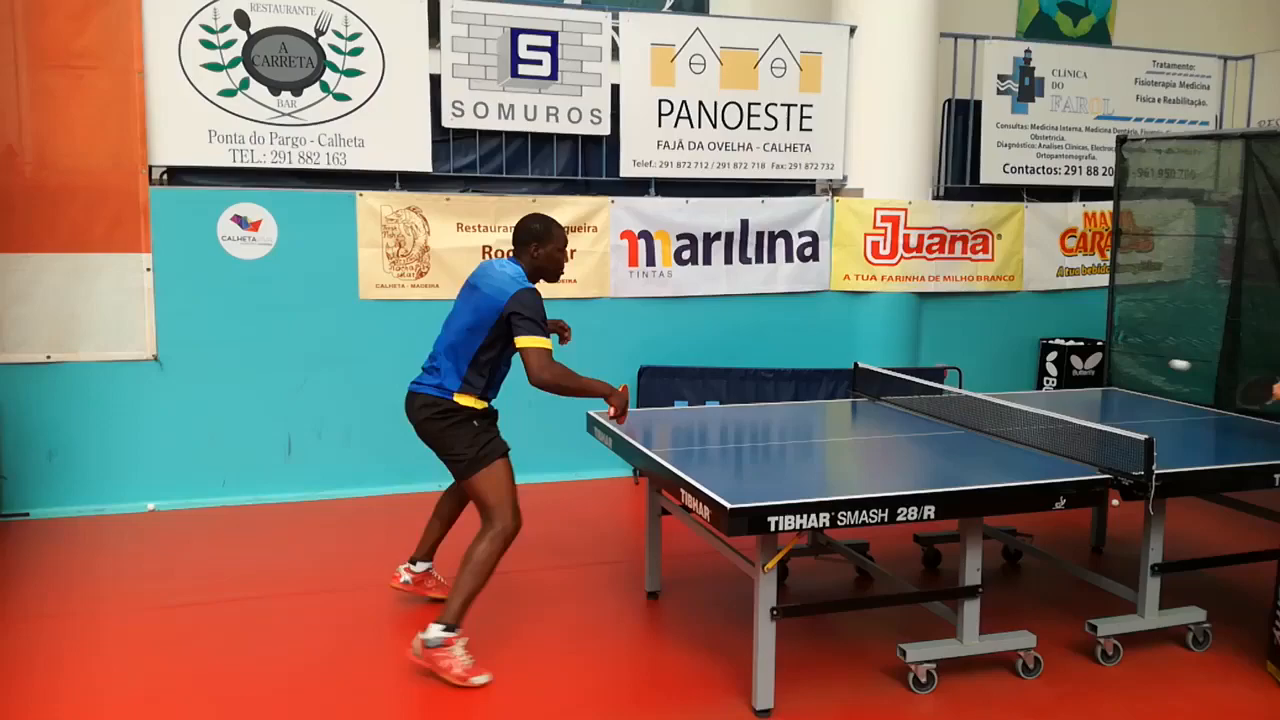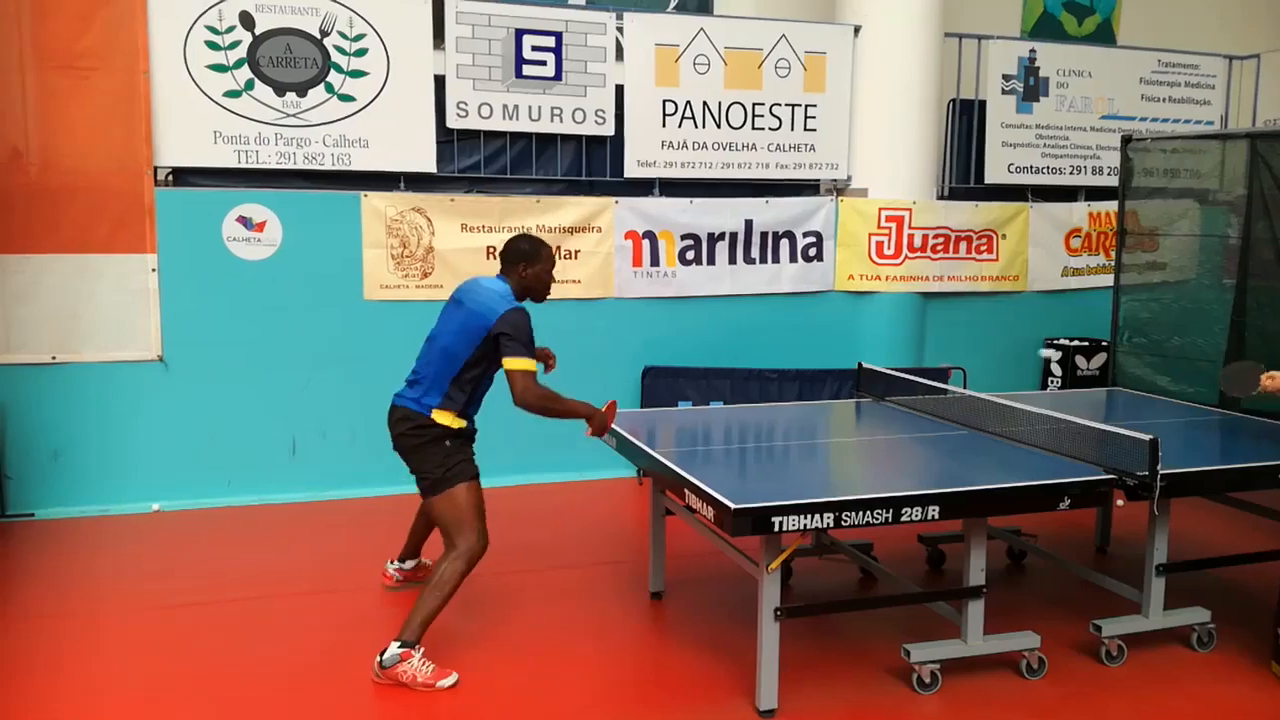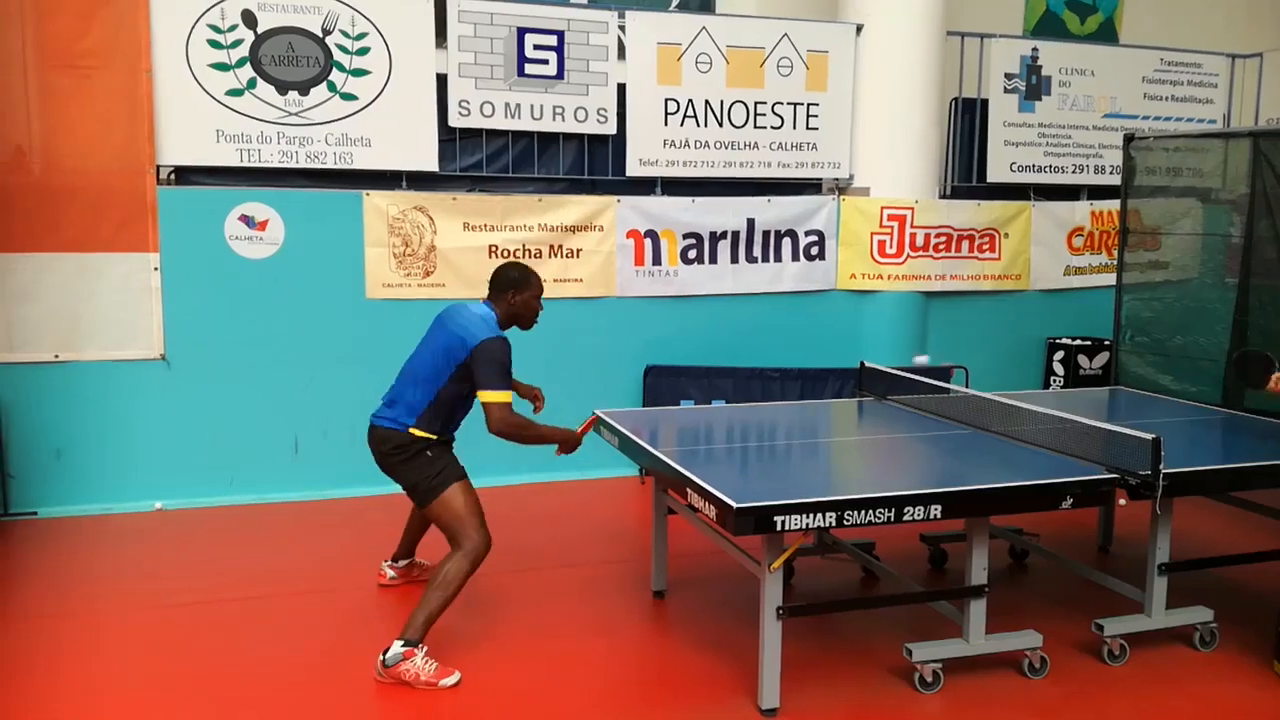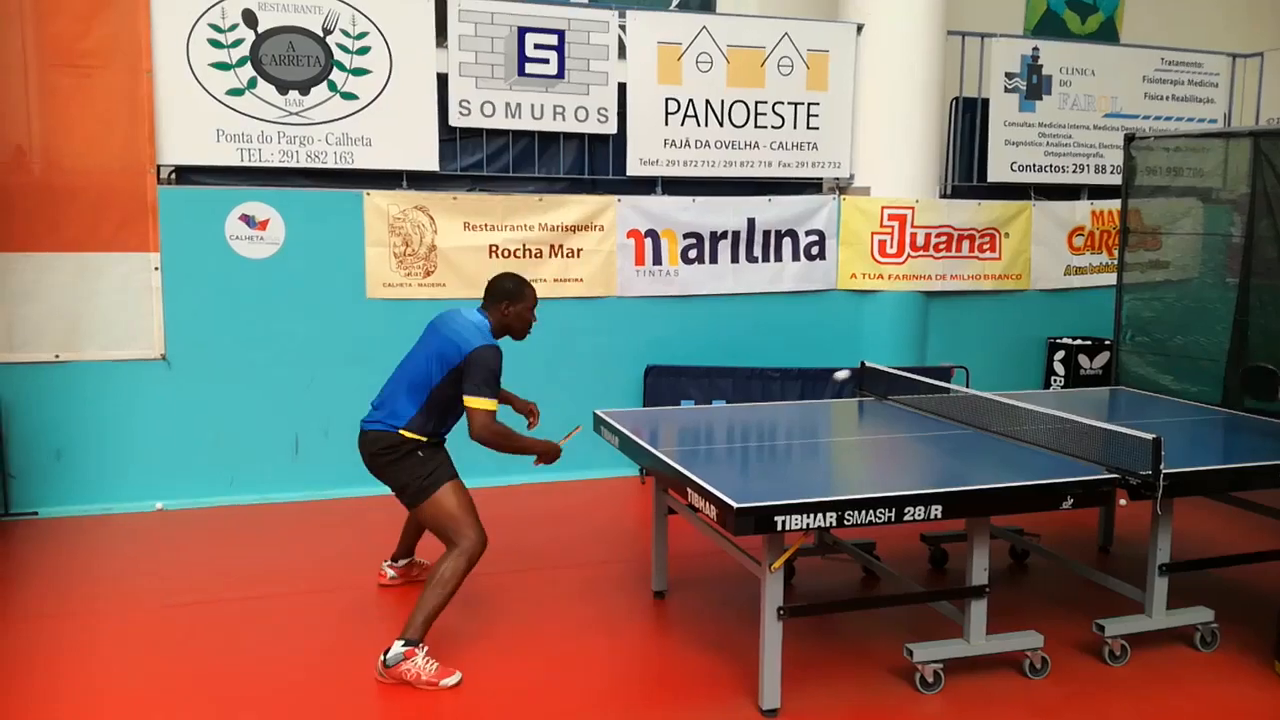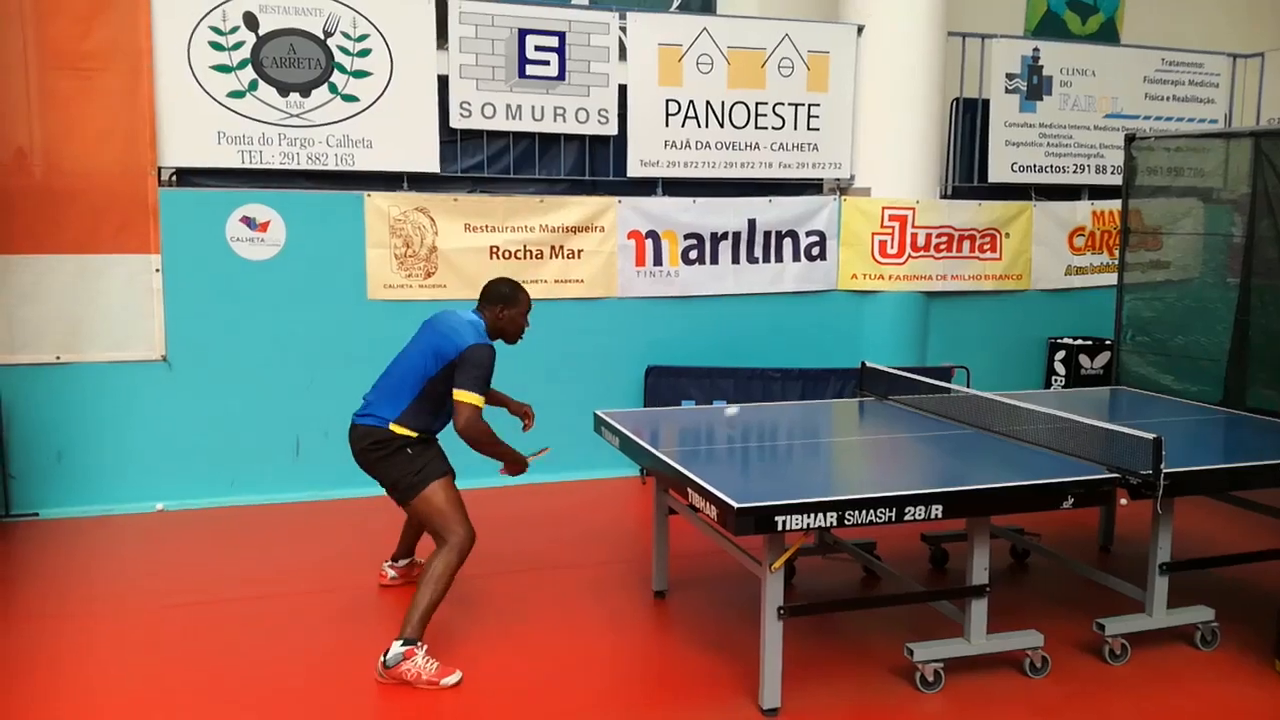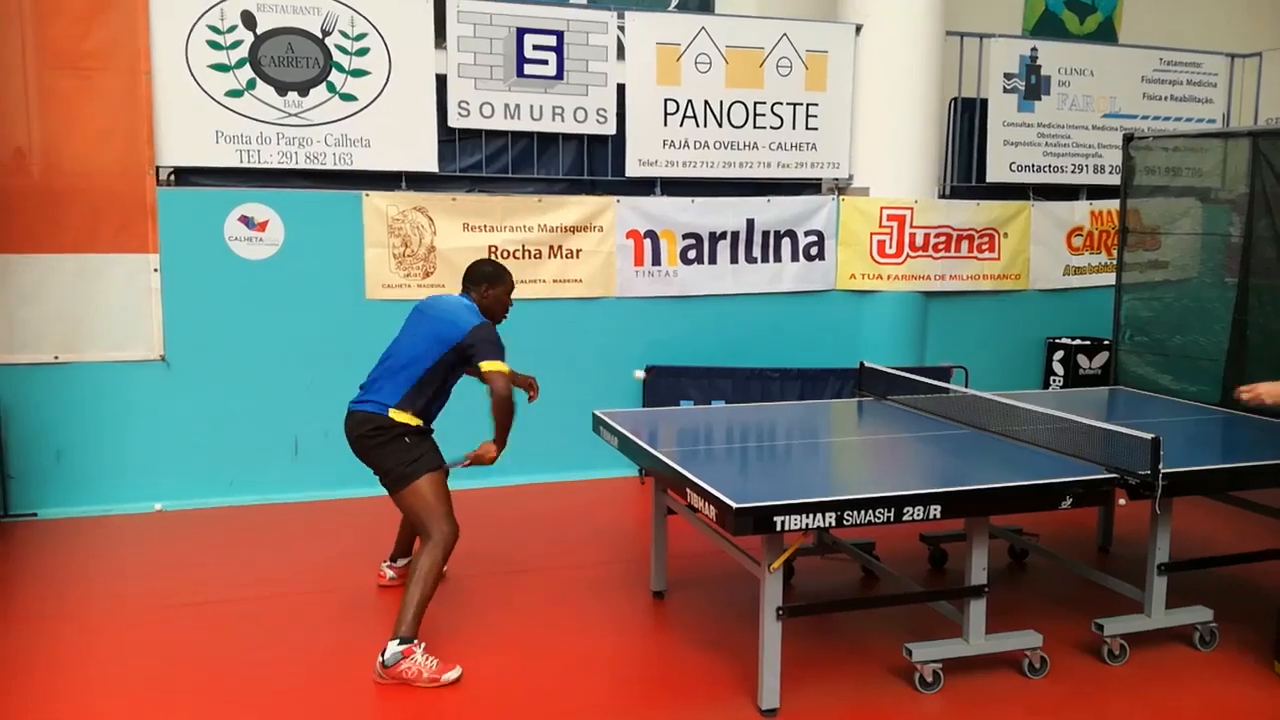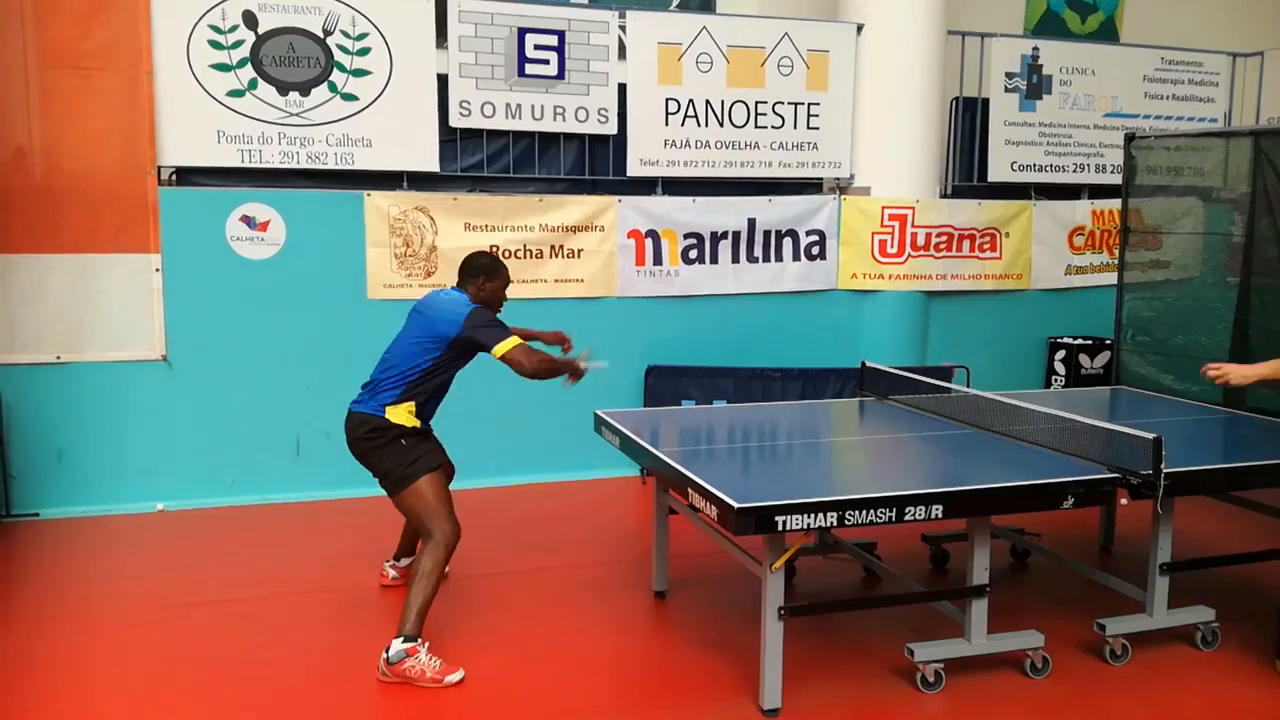
dt=0.1s
person 1, frame 1
left shoulder: (491, 270)
right shoulder: (522, 295)
right elbow: (541, 373)
left wrist: (543, 327)
right wrist: (605, 390)
left hip: (429, 398)
right hip: (453, 410)
left knee: (468, 482)
right knee: (502, 523)
left ankle: (417, 570)
right ankle: (441, 637)
person 1, frame 2
left shoulder: (476, 287)
right shoulder: (512, 315)
right elbow: (526, 395)
left wrist: (528, 351)
right wrist: (587, 411)
left hip: (411, 413)
right hip: (430, 426)
left knee: (446, 491)
right knee: (470, 543)
left ankle: (404, 565)
right ankle: (400, 654)
person 1, frame 3
left shoulder: (462, 312)
right shoulder: (492, 342)
right elbow: (500, 423)
left wrist: (518, 386)
right wrist: (561, 435)
left hip: (393, 429)
right hip: (408, 442)
left knee: (441, 492)
right knee: (474, 542)
left ankle: (399, 564)
right ankle: (401, 654)
person 1, frame 4
left shoulder: (455, 318)
right shoulder: (484, 349)
right elbow: (483, 430)
left wrist: (511, 399)
right wrist: (541, 447)
left hip: (383, 432)
right hip: (398, 444)
left knee: (434, 493)
right knee: (469, 541)
left ankle: (399, 564)
right ankle: (403, 653)
person 1, frame 5
left shoulder: (448, 320)
right shoulder: (479, 349)
right elbow: (467, 424)
left wrist: (506, 402)
right wrist: (510, 457)
left hip: (375, 431)
right hip: (389, 440)
left knee: (438, 484)
right knee: (458, 538)
left ankle: (400, 565)
right ankle: (402, 653)
person 1, frame 6
left shoulder: (435, 306)
right shoulder: (479, 328)
right elbow: (501, 393)
left wrist: (513, 377)
right wrist: (497, 442)
left hip: (369, 418)
right hip: (387, 427)
left knee: (432, 478)
right knee: (441, 533)
left ankle: (399, 563)
right ankle: (400, 652)
person 1, frame 7
left shoulder: (440, 301)
right shoulder: (472, 315)
right elbow: (528, 366)
left wrist: (538, 335)
right wrist: (569, 366)
left hip: (380, 421)
right hip: (383, 428)
left knee: (440, 475)
right knee: (443, 534)
left ankle: (402, 564)
right ankle: (403, 652)
